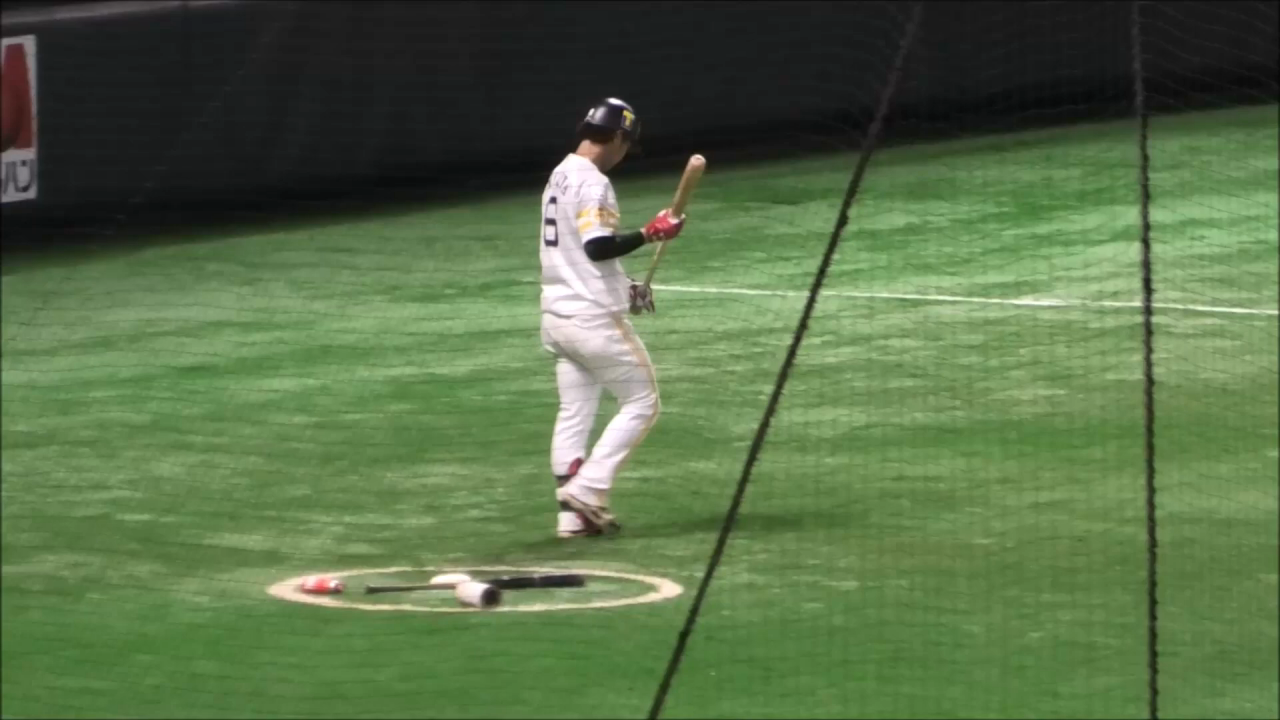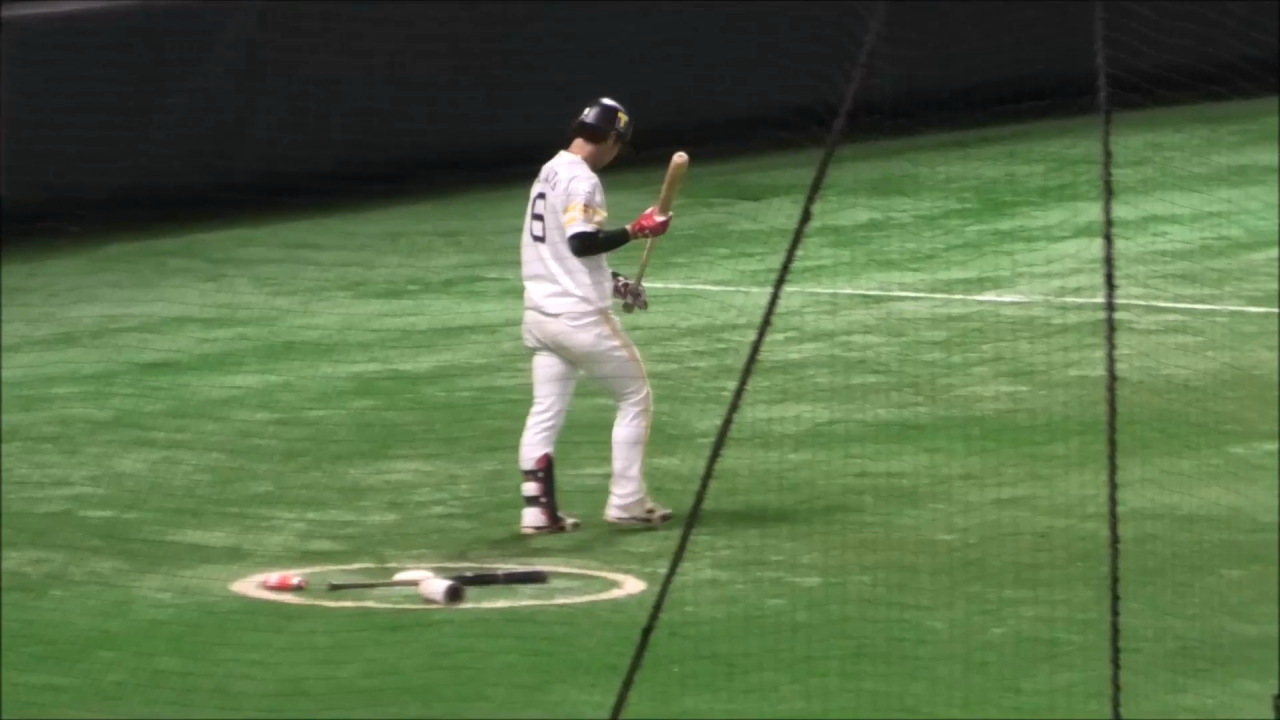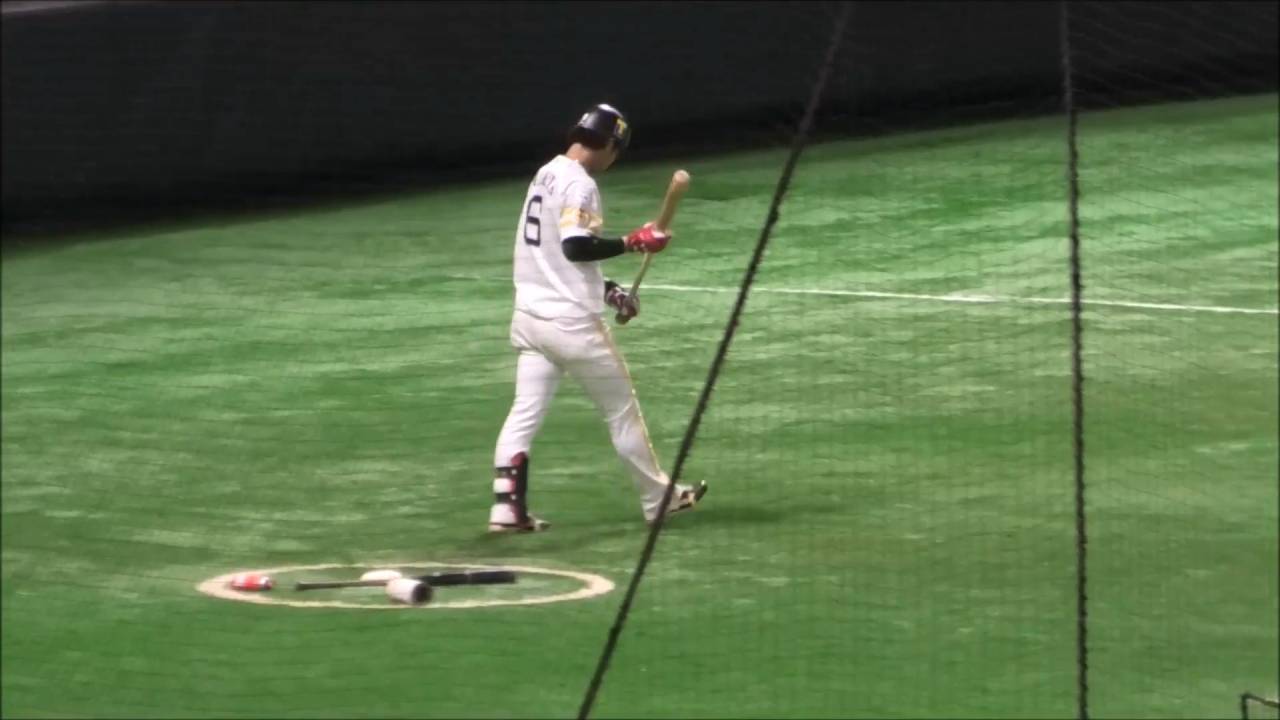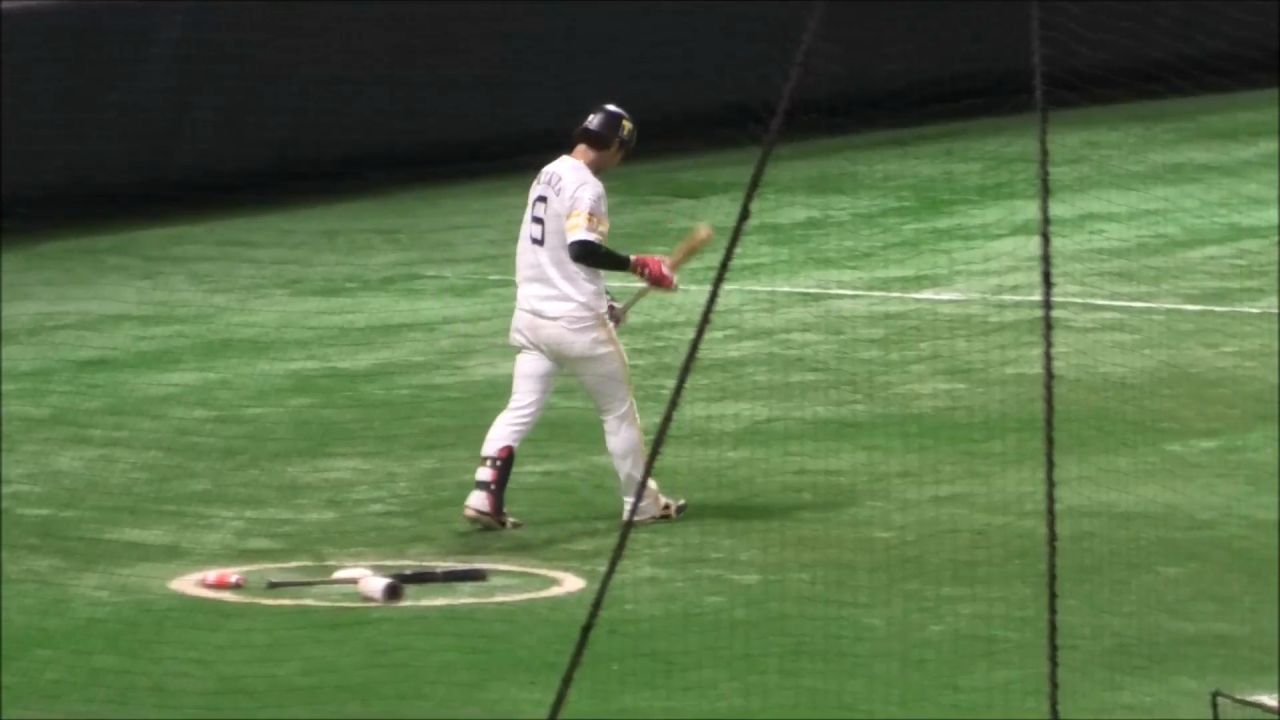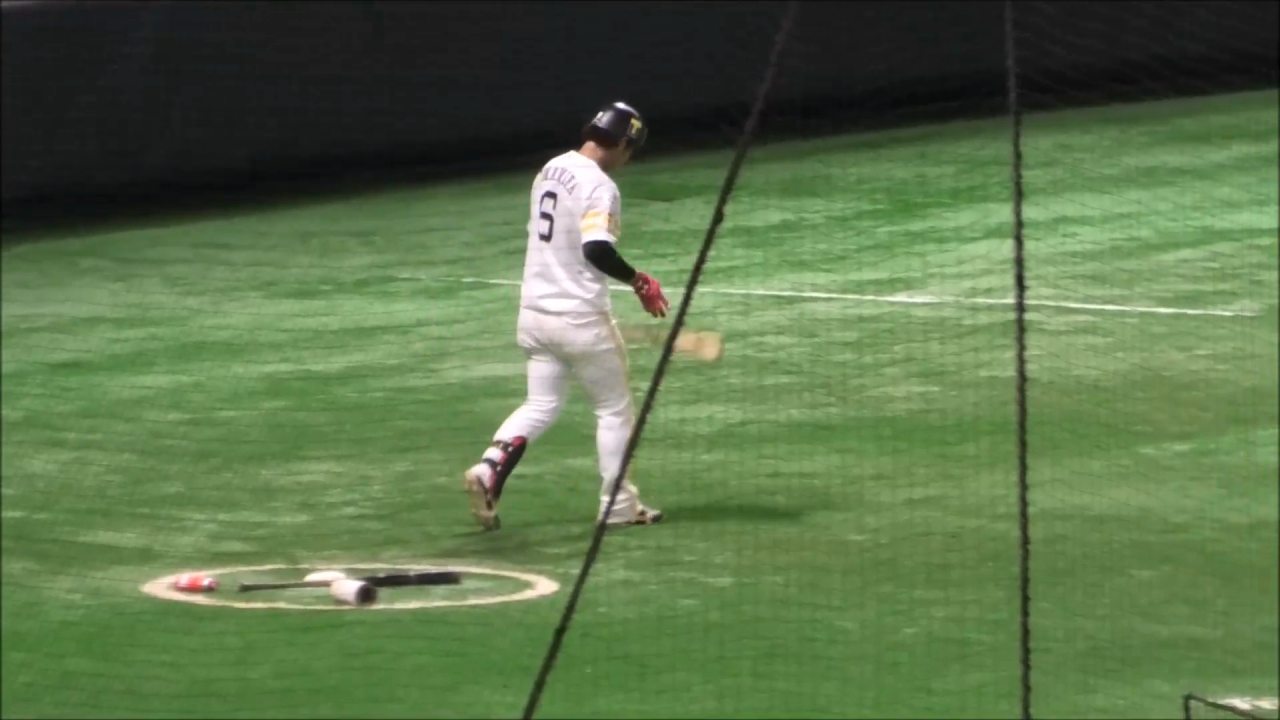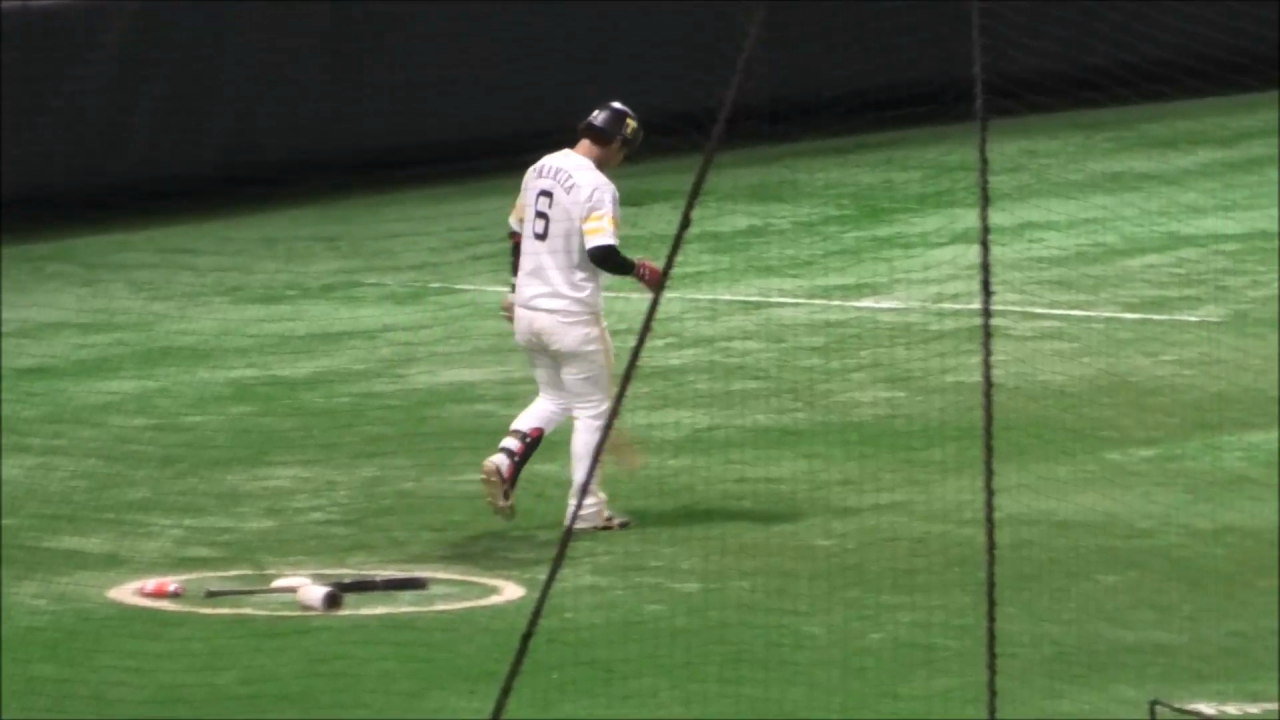
dt=0.1s
person 1, frame 1
left shoulder: (560, 175)
right shoulder: (593, 182)
right elbow: (598, 247)
left wrist: (623, 286)
right wrist: (650, 232)
left hip: (556, 317)
right hip: (594, 321)
left knee: (573, 415)
right knee: (642, 404)
right ankle: (586, 489)
person 1, frame 2
left shoulder: (550, 171)
right shoulder: (582, 179)
right elbow: (582, 242)
left wrist: (613, 282)
right wrist: (635, 229)
left hip: (540, 314)
right hip: (581, 317)
left knee: (545, 412)
right knee: (634, 399)
right ankle: (627, 502)
person 1, frame 3
left shoulder: (547, 174)
right shoulder: (579, 185)
right elbow: (577, 247)
left wrist: (604, 289)
right wrist: (632, 240)
left hip: (529, 316)
right hip: (573, 323)
left knee: (526, 413)
right knee: (622, 411)
right ankle: (659, 497)
person 1, frame 4
left shoulder: (548, 174)
right shoulder: (587, 187)
right elbow: (582, 249)
right wrist: (637, 264)
left hip: (531, 316)
right hip: (576, 322)
left knee: (520, 410)
right knee: (618, 410)
right ankle: (642, 503)
person 1, frame 5
left shoulder: (550, 170)
right shoulder: (599, 186)
right elbow: (598, 251)
right wrist: (640, 282)
left hip: (535, 311)
right hip: (580, 317)
left knee: (541, 406)
right knee: (614, 408)
left ankle: (490, 472)
right ankle: (619, 505)
person 1, frame 6
left shoulder: (540, 168)
right shoulder: (597, 187)
left elbow: (517, 234)
right elbow: (602, 254)
left wrist: (517, 287)
right wrist: (641, 270)
left hip: (528, 309)
right hip: (571, 316)
left knee: (553, 400)
right knee: (592, 411)
left ankle: (504, 461)
right ankle: (587, 510)
